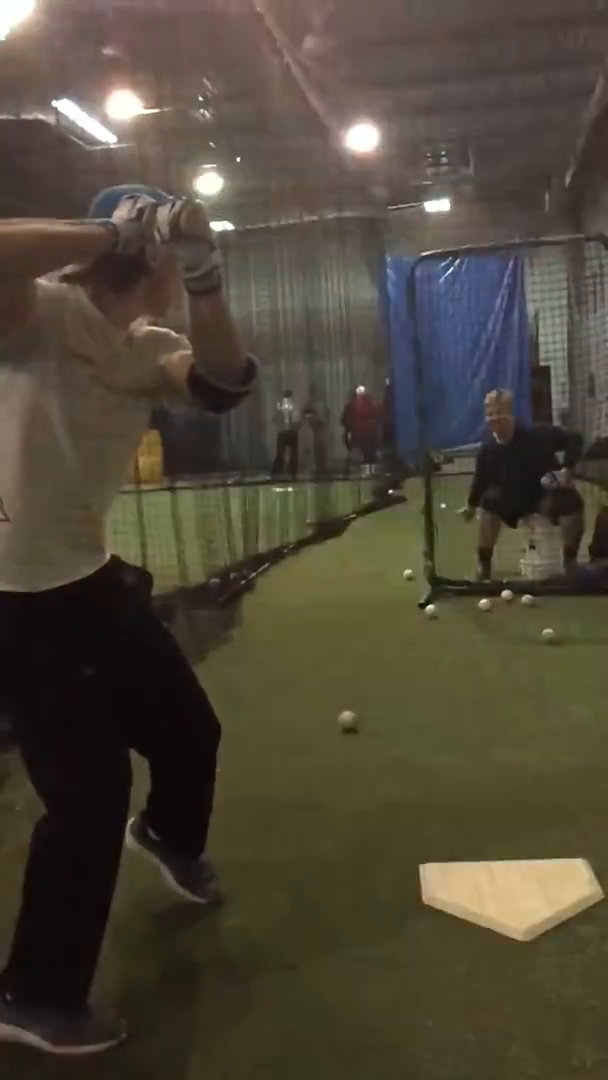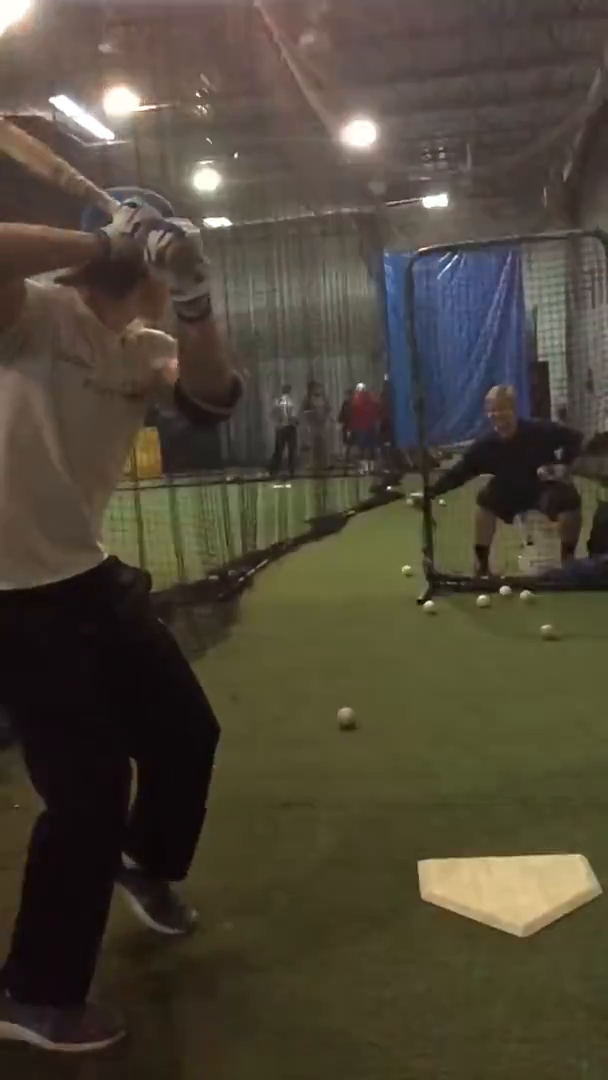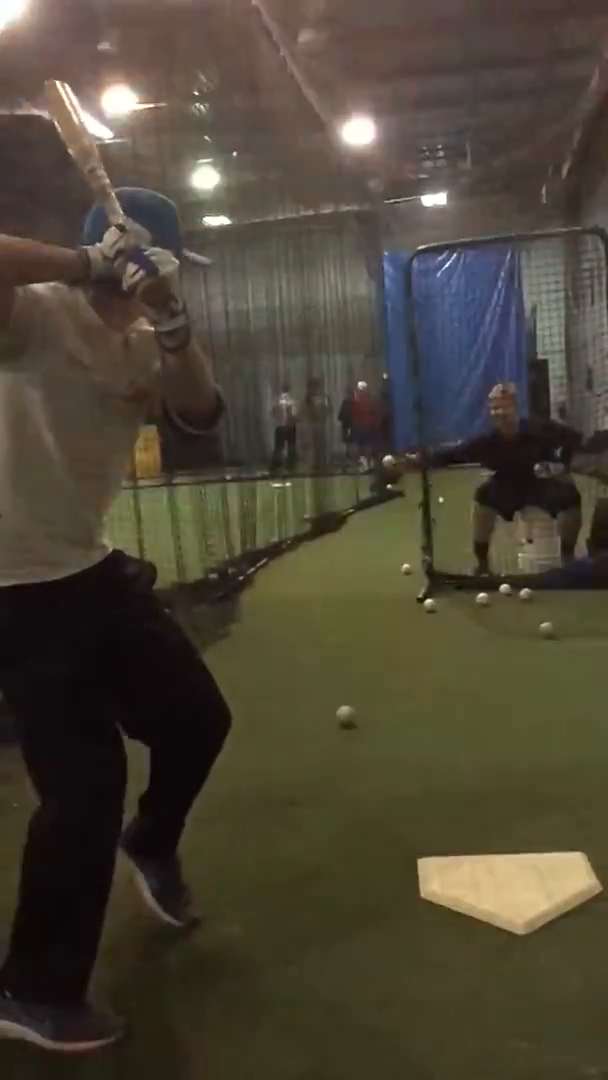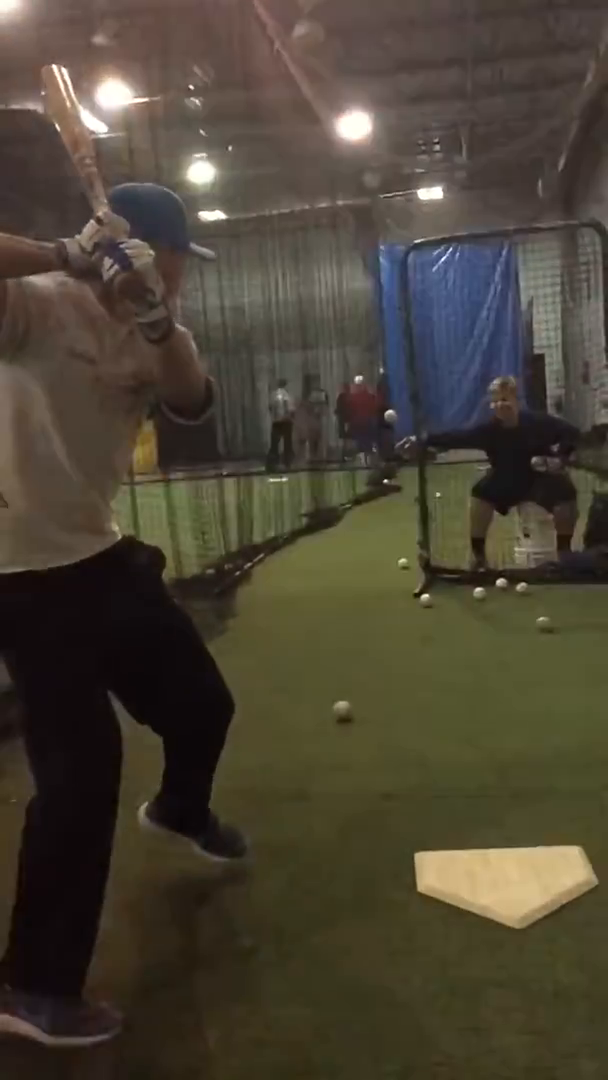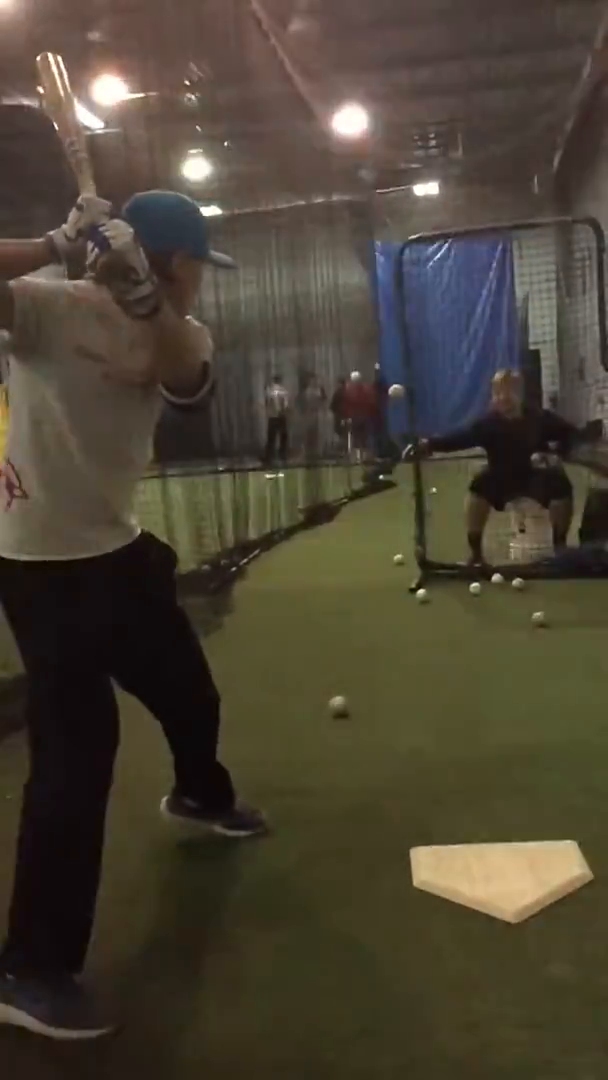
dt=1s
person 1, frame 1
left shoulder: (146, 349)
left elbow: (224, 383)
left wrist: (206, 278)
right wrist: (113, 233)
left hip: (92, 577)
left knee: (189, 729)
right knee: (89, 787)
left ankle: (167, 834)
person 1, frame 2
left shoulder: (142, 350)
left elbow: (212, 396)
left wrist: (192, 296)
right wrist: (108, 242)
left hip: (90, 576)
left knee: (186, 732)
right knee: (89, 787)
left ankle: (143, 863)
person 1, frame 3
left shoulder: (140, 347)
left elbow: (200, 411)
left wrist: (172, 320)
right wrist: (87, 263)
left hip: (94, 570)
left knee: (196, 719)
right knee: (86, 781)
left ankle: (150, 844)
person 1, frame 4
left shoulder: (158, 333)
left elbow: (192, 401)
left wrist: (154, 314)
left hip: (103, 555)
left knee: (202, 703)
right knee: (83, 766)
left ankle: (180, 809)
person 1, frame 5
left shoulder: (179, 330)
left elbow: (188, 379)
left wrist: (141, 293)
left hip: (119, 547)
left knee: (191, 695)
right knee: (77, 749)
left ankle: (201, 794)
